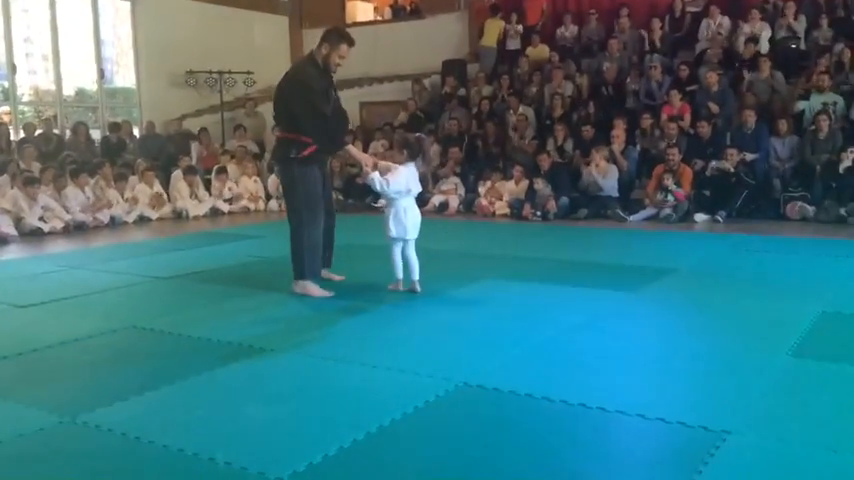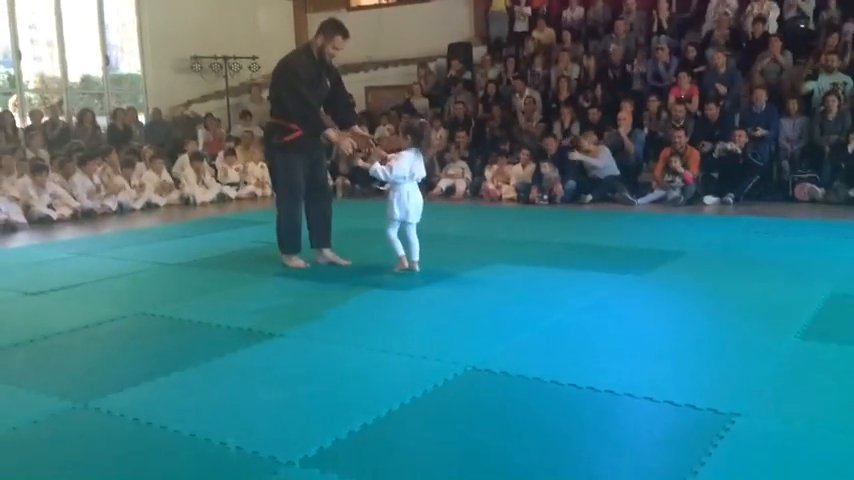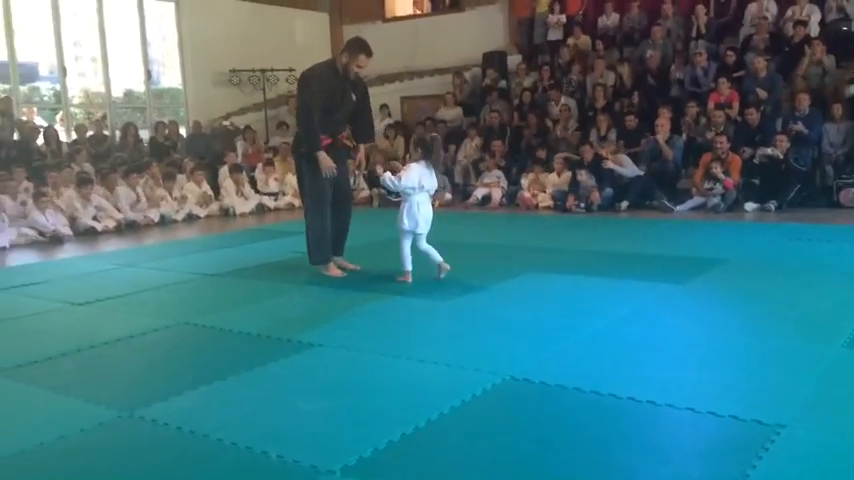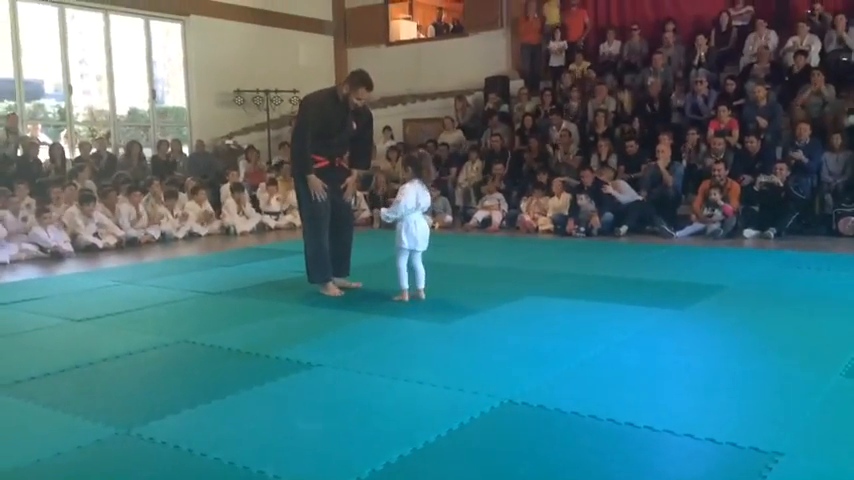
dt=0.5s
person 1, frame 1
left shoulder: (322, 73)
right shoulder: (302, 77)
left elbow: (333, 113)
right elbow: (319, 122)
left wrist: (346, 147)
right wrist: (352, 152)
left hip: (314, 151)
right hip: (295, 153)
left knee: (325, 212)
right knee: (308, 216)
left ankle: (318, 267)
right ankle: (303, 279)
person 1, frame 2
left shoulder: (326, 67)
right shoulder: (293, 65)
left elbow: (338, 100)
right elbow: (303, 107)
left wrist: (354, 129)
right wrist: (334, 136)
left hip: (310, 136)
right hip: (284, 137)
left knee: (320, 194)
right knee: (291, 197)
left ankle: (323, 250)
right ankle: (289, 251)
person 1, frame 3
left shoulder: (356, 84)
right shoulder: (315, 78)
left elbow: (361, 116)
right elbow: (307, 119)
left wrist: (362, 147)
right wrist: (320, 155)
left hip: (336, 147)
right hip: (312, 149)
left knee: (342, 203)
right knee: (319, 205)
left ankle: (335, 254)
right ankle: (323, 261)
person 1, frame 4
left shoulder: (361, 113)
right shoulder: (316, 104)
left elbow: (362, 144)
right elbow: (300, 142)
left wrist: (354, 174)
right wrist: (310, 177)
left hip: (338, 170)
right hip: (313, 171)
left knee: (343, 223)
right knee: (317, 225)
left ankle: (339, 275)
right ankle: (324, 280)
person 2, frame 1
left shoulder: (400, 172)
right shoulder: (412, 169)
left elbow: (384, 185)
right elbow: (391, 169)
left wrist: (370, 173)
right wrist: (377, 164)
left hip: (399, 213)
right hip: (411, 212)
left knee: (396, 250)
right knee: (410, 250)
left ankle: (399, 282)
right ankle: (415, 283)
person 2, frame 2
left shoulder: (404, 157)
right shoulder: (417, 156)
left elbow: (386, 173)
left wrist: (366, 165)
right wrist: (386, 157)
left hip: (402, 197)
right hip: (414, 196)
left knee: (391, 231)
right knee: (411, 232)
left ankle: (403, 260)
right ankle: (414, 263)
person 2, frame 3
left shoulder: (412, 168)
right shoulder: (430, 169)
left elbow: (396, 183)
left wrist: (382, 174)
left hip: (412, 208)
right hip: (425, 207)
left knee: (405, 243)
right knee: (421, 244)
left ankle: (407, 274)
right ankle: (441, 264)
person 2, frame 4
left shoulder: (407, 188)
right shoulder: (423, 186)
left elbow: (397, 210)
left wrist: (382, 213)
left hip: (408, 227)
right hip: (420, 225)
left knee: (401, 262)
right knee: (417, 261)
left ankle: (404, 293)
right ankle: (420, 291)
